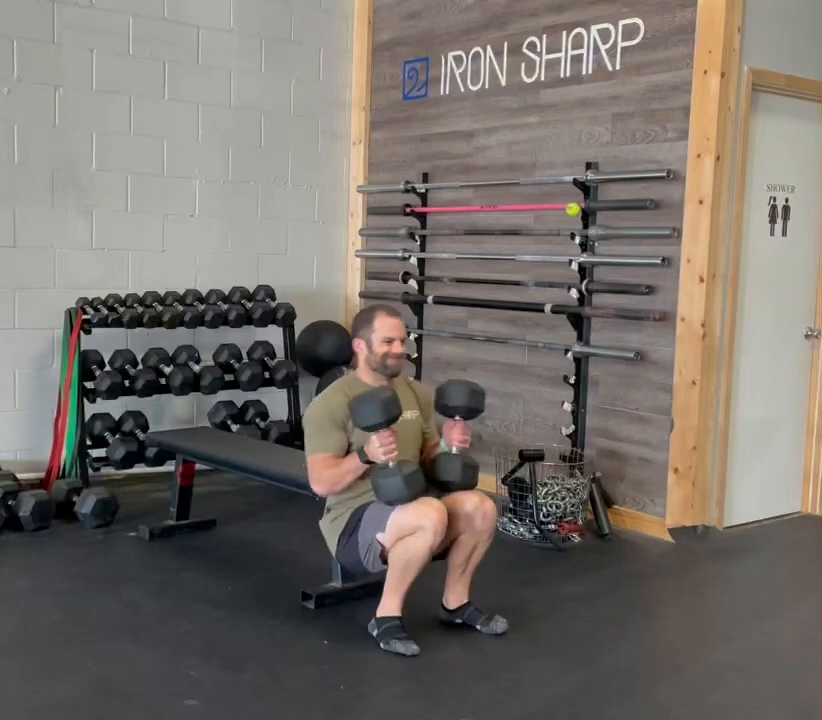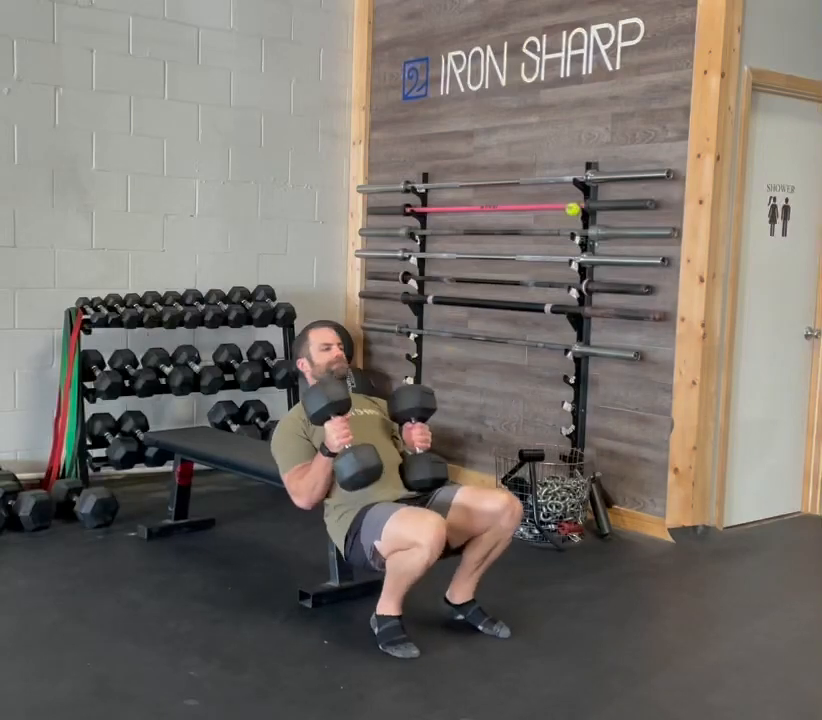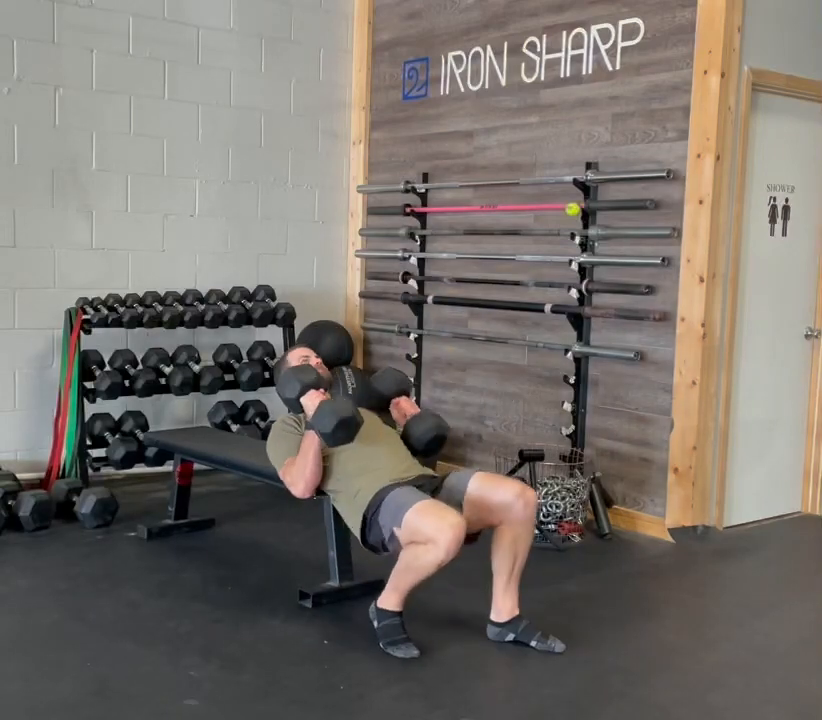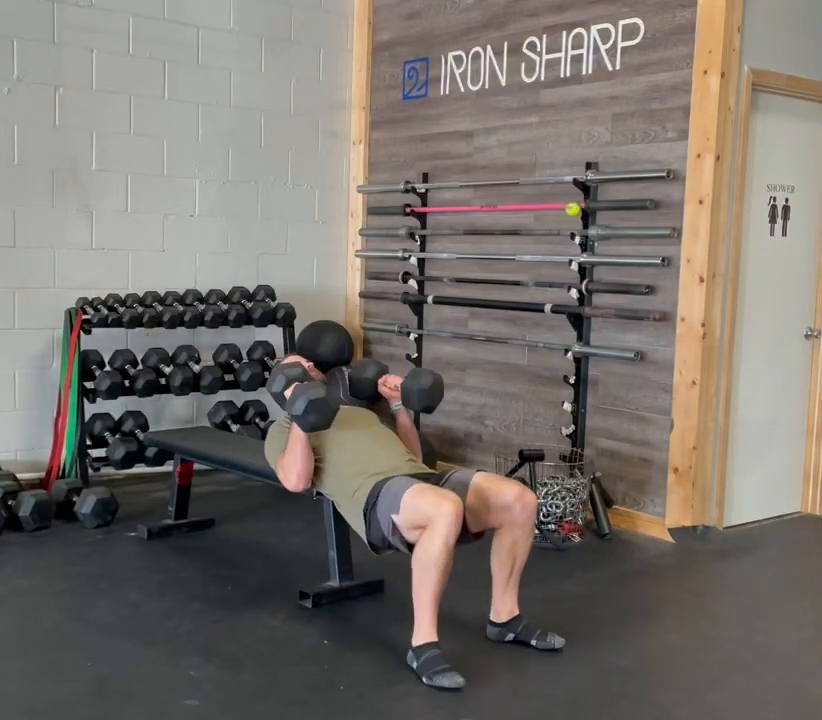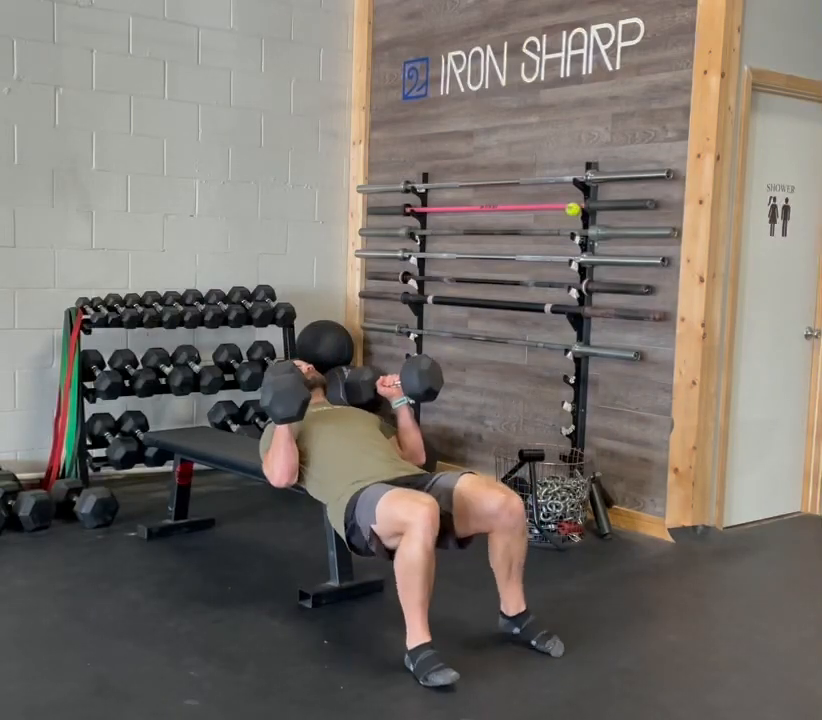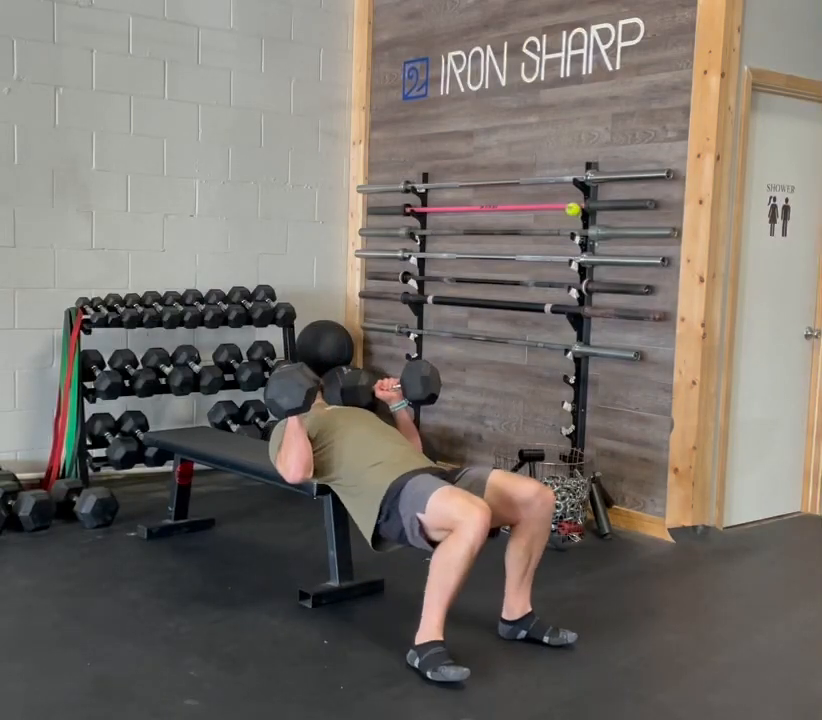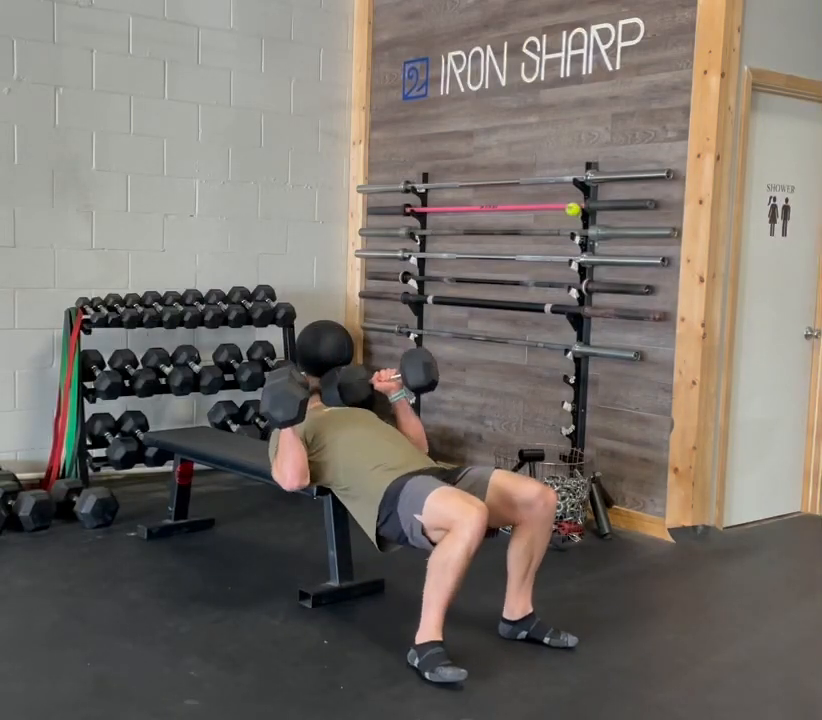
dt=0.4s
person 1, frame 1
left shoulder: (417, 394)
right shoulder: (332, 404)
left elbow: (427, 459)
right elbow: (321, 481)
left wrist: (448, 445)
right wrist: (366, 455)
left hip: (407, 506)
right hip: (355, 522)
left knee: (480, 509)
right knee: (431, 515)
left ankle: (456, 603)
right ankle: (387, 615)
person 1, frame 2
left shoulder: (374, 405)
right shoulder: (294, 424)
right elbow: (304, 497)
left wrist: (414, 447)
right wrist: (328, 450)
left hip: (414, 500)
right hip: (362, 521)
left knee: (505, 507)
right knee: (430, 531)
left ankle: (460, 597)
right ankle: (387, 614)
person 1, frame 3
left shoulder: (360, 412)
right shoulder: (287, 426)
right elbow: (302, 487)
left wrist: (407, 424)
right wrist: (314, 424)
left hip: (424, 481)
right hip: (378, 499)
left knee: (519, 499)
right knee: (448, 531)
left ankle: (505, 617)
right ankle: (388, 606)
person 1, frame 4
left shoulder: (359, 411)
right shoulder: (285, 428)
right elbow: (297, 481)
left wrist: (398, 403)
left hip: (422, 477)
right hip: (377, 495)
left knee: (519, 501)
right knee: (446, 510)
left ankle: (504, 617)
right ankle: (423, 643)
person 1, frame 5
left shoulder: (361, 414)
right shoulder: (281, 429)
left elbow: (415, 456)
right elbow: (282, 477)
left wrist: (400, 401)
left hip: (415, 481)
right hip: (364, 498)
left knee: (505, 505)
right knee: (421, 514)
left ankle: (514, 612)
right ankle: (418, 646)
person 1, frame 6
left shoulder: (357, 413)
right shoulder: (289, 429)
right elbow: (297, 472)
left wrist: (398, 403)
right wrist: (293, 410)
left hip: (430, 473)
right hip: (391, 490)
left knee: (537, 498)
right knee: (473, 518)
left ankle: (516, 615)
right ankle: (427, 642)
person 1, frame 7
left shoulder: (358, 413)
right shoulder: (288, 434)
right elbow: (294, 480)
left wrist: (396, 394)
left hip: (435, 472)
right hip: (392, 494)
left knee: (539, 499)
right knee: (471, 517)
left ankle: (517, 614)
right ankle: (426, 641)
